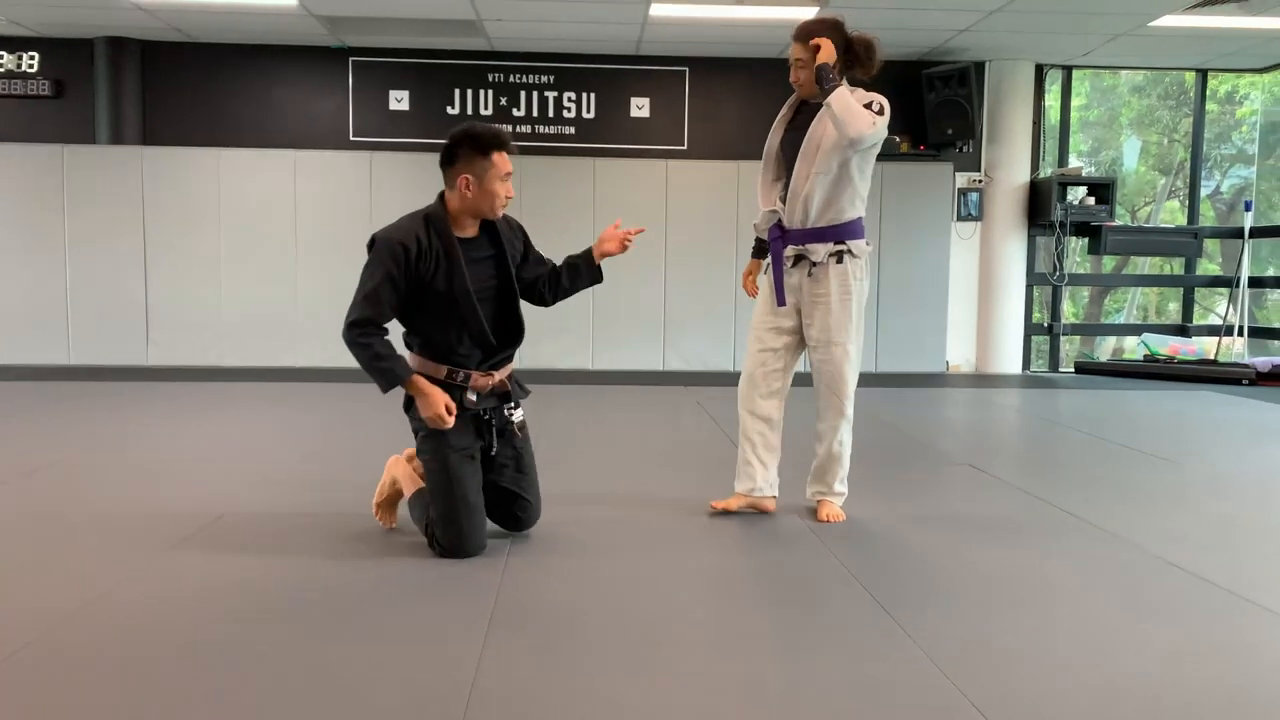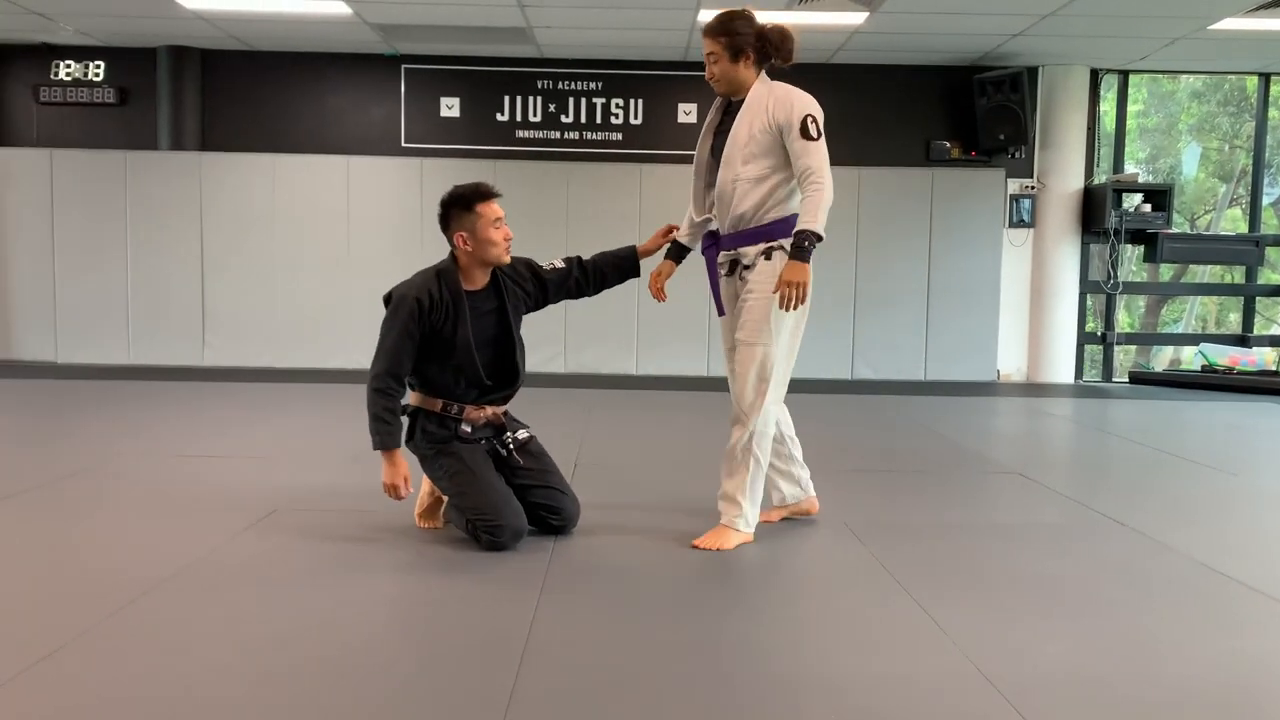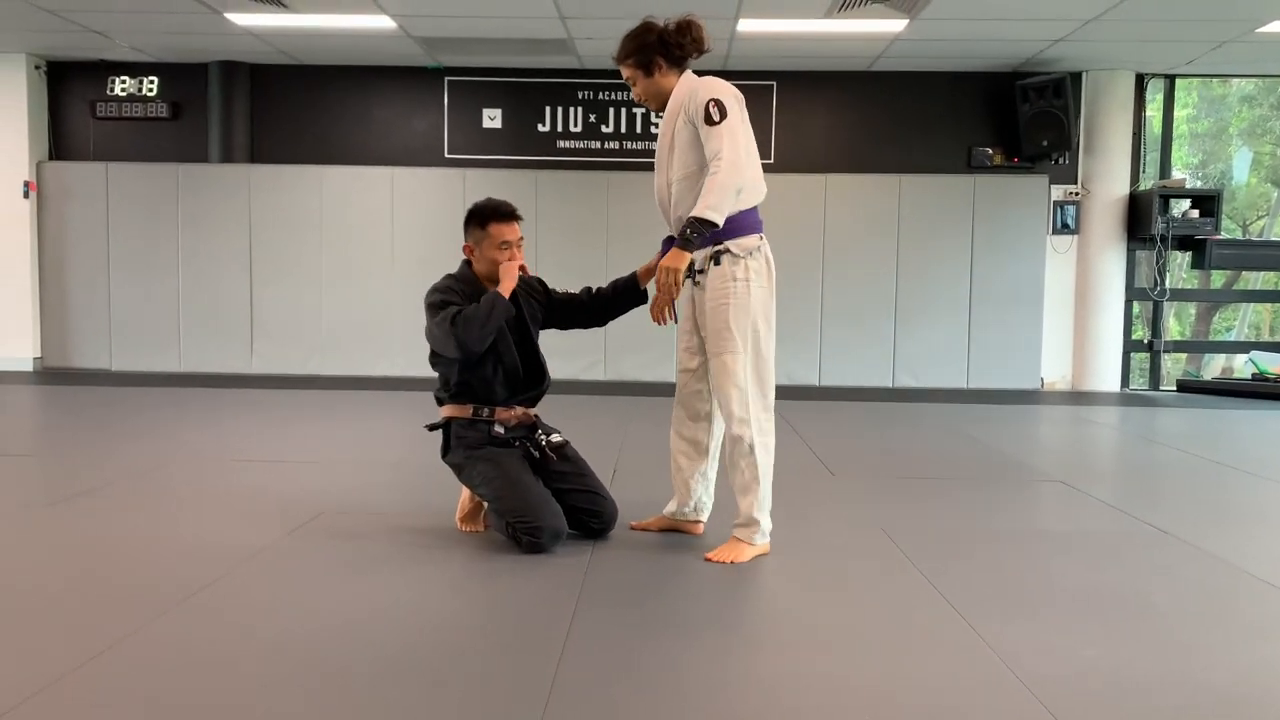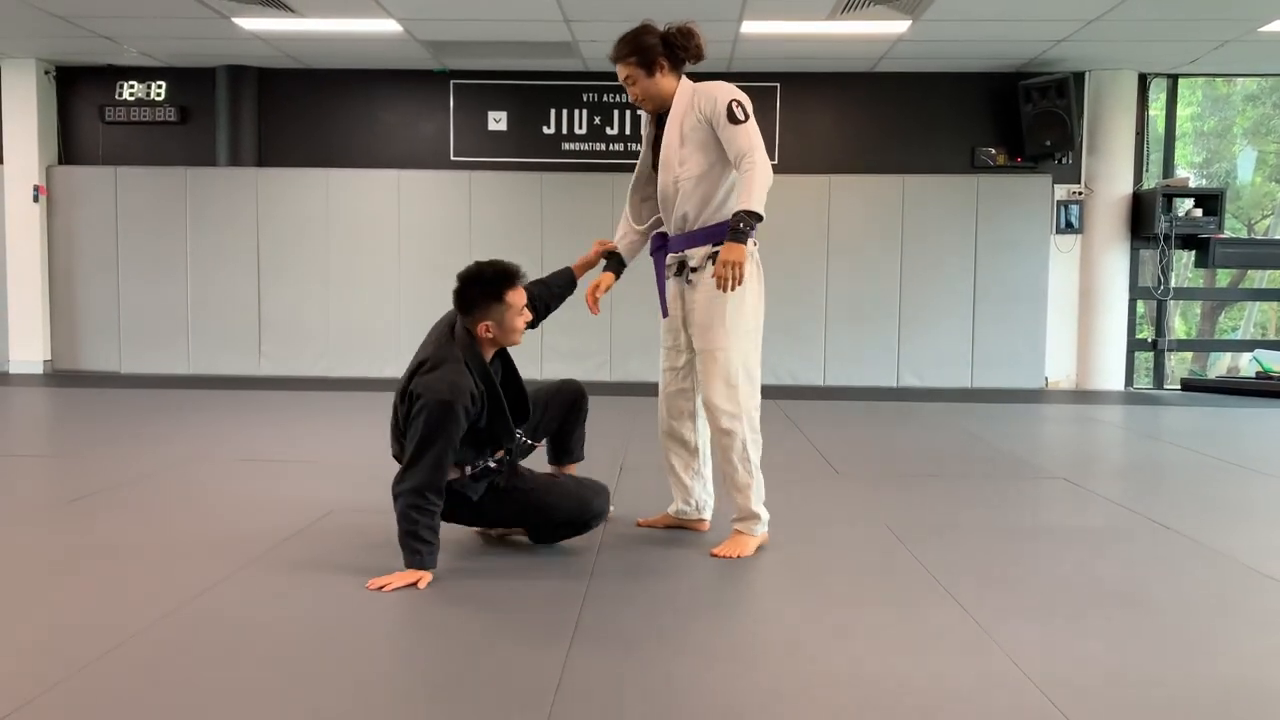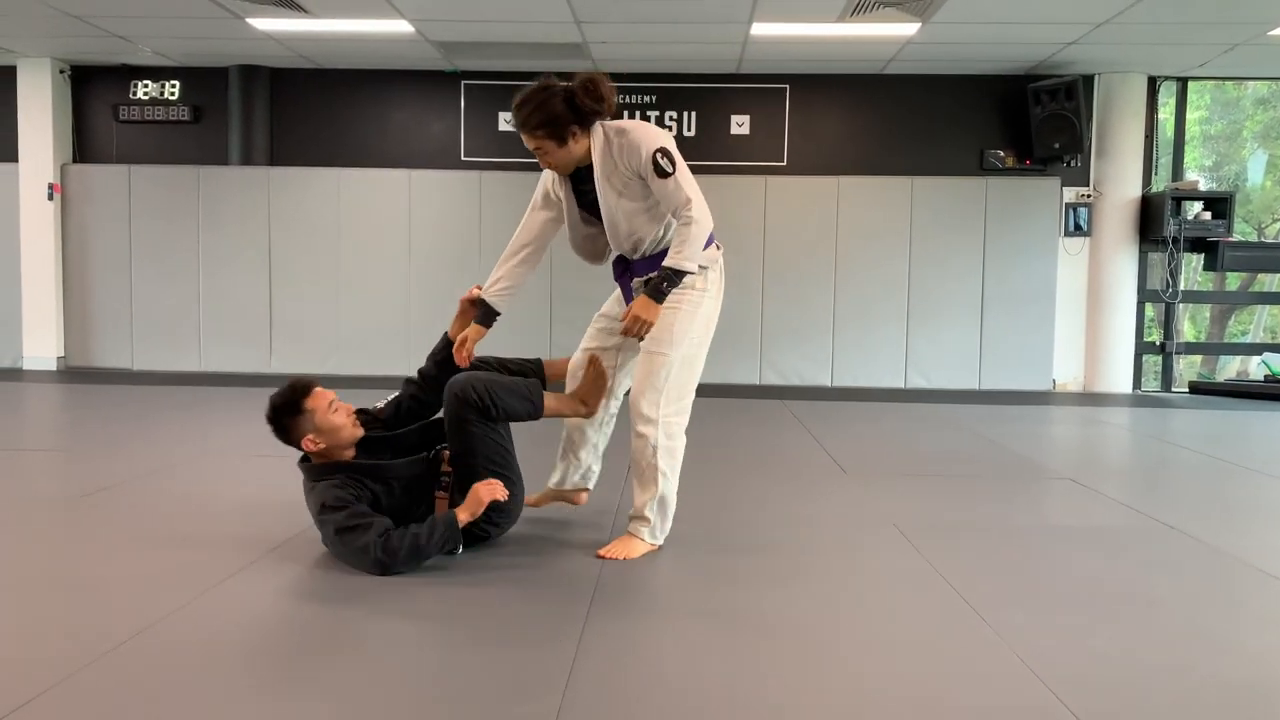
dt=1s
person 1, frame 1
left shoulder: (868, 106)
right shoulder: (794, 110)
left elbow: (858, 134)
left wrist: (827, 77)
right wrist: (758, 252)
left hip: (835, 258)
right hip: (787, 258)
left knee: (834, 380)
right knee: (761, 374)
left ankle: (829, 492)
right ankle: (757, 488)
person 1, frame 2
left shoulder: (790, 103)
right shoulder: (723, 115)
left elbow: (818, 185)
right elbow: (707, 200)
left wrist: (800, 254)
right wrist: (672, 256)
left hip: (773, 257)
right hip: (732, 263)
left knee: (754, 391)
right knee: (754, 390)
left ankle: (737, 518)
right ankle: (796, 493)
person 1, frame 3
left shoulder: (709, 94)
right shoulder: (679, 113)
left elbow: (730, 173)
left wrist: (681, 245)
right wrist: (671, 276)
left hip: (734, 259)
right hip: (703, 265)
left knee: (740, 397)
right knee: (693, 394)
left ankle: (753, 530)
right ankle: (688, 508)
person 1, frame 4
left shoulder: (716, 98)
right shoulder: (657, 126)
left elbow: (754, 166)
right elbow: (641, 205)
left wrist: (737, 237)
right wrist: (611, 266)
left hip: (726, 263)
right hip: (680, 267)
left knee: (725, 395)
right knee: (677, 394)
left ankle: (752, 521)
right ankle: (691, 507)
person 1, frame 5
left shoulder: (639, 142)
right shoulder: (558, 178)
left elbow: (696, 217)
right elbow: (524, 248)
left wrist: (656, 295)
right wrist: (480, 319)
left hip: (687, 273)
right hip: (636, 277)
left knee: (654, 401)
right knee: (587, 375)
left ankle: (650, 528)
right ankle: (571, 481)
person 2, frame 1
left shoulder: (506, 232)
right shoulder: (405, 243)
left elbow: (543, 286)
right elbow: (361, 329)
left wrist: (597, 254)
right wrist: (416, 389)
left hip: (500, 397)
right hip: (444, 401)
left knee: (521, 516)
right knee: (462, 543)
left ankle: (433, 473)
right ankle: (408, 481)
person 2, frame 2
left shoulder: (515, 277)
right shoulder: (418, 298)
left elbow: (581, 276)
right elbow: (385, 379)
left wrist: (646, 250)
right wrist: (391, 456)
left hip: (498, 425)
right hip: (443, 432)
left knee: (562, 516)
right knee: (505, 531)
left ankle: (469, 487)
right ankle: (445, 496)
person 2, frame 3
left shoulder: (527, 290)
right shoulder: (446, 295)
left elbow: (591, 308)
right elbow: (464, 340)
left wrist: (650, 271)
right wrist: (502, 290)
left hip: (528, 429)
right hip: (477, 437)
left knee: (601, 518)
right knee: (544, 532)
left ankle: (503, 491)
right ankle: (484, 500)
person 2, frame 4
left shoulder: (462, 327)
right shoulder: (448, 389)
left elbow: (527, 304)
right elbow: (418, 485)
left wrist: (584, 264)
right wrist: (419, 563)
left hip: (485, 445)
right hip: (468, 484)
left knee: (570, 394)
right knee: (592, 503)
left ankle: (562, 494)
person 2, frame 5
left shoulder: (361, 429)
right shoulder: (333, 499)
left elbow: (422, 391)
right elbow: (386, 555)
left wrist: (461, 324)
right wrist: (462, 515)
left hip: (470, 479)
right hip: (486, 511)
left knee: (477, 372)
right knee: (467, 390)
right ankle: (576, 403)
